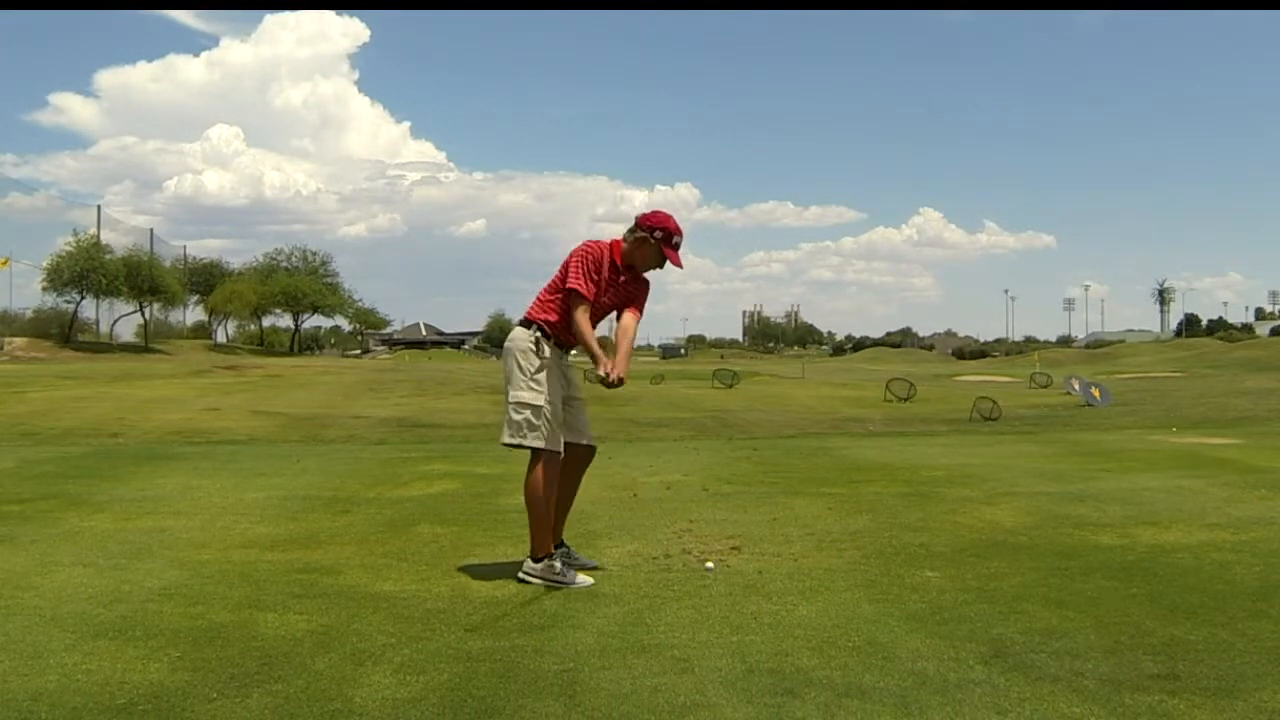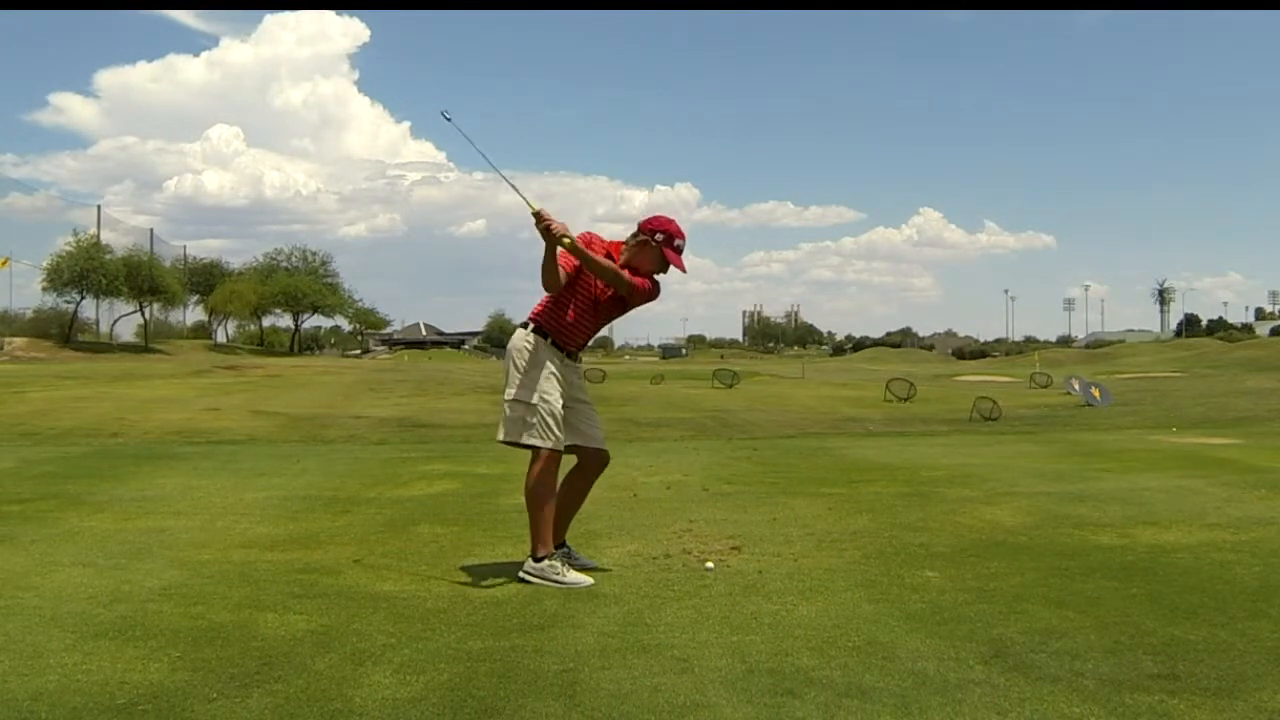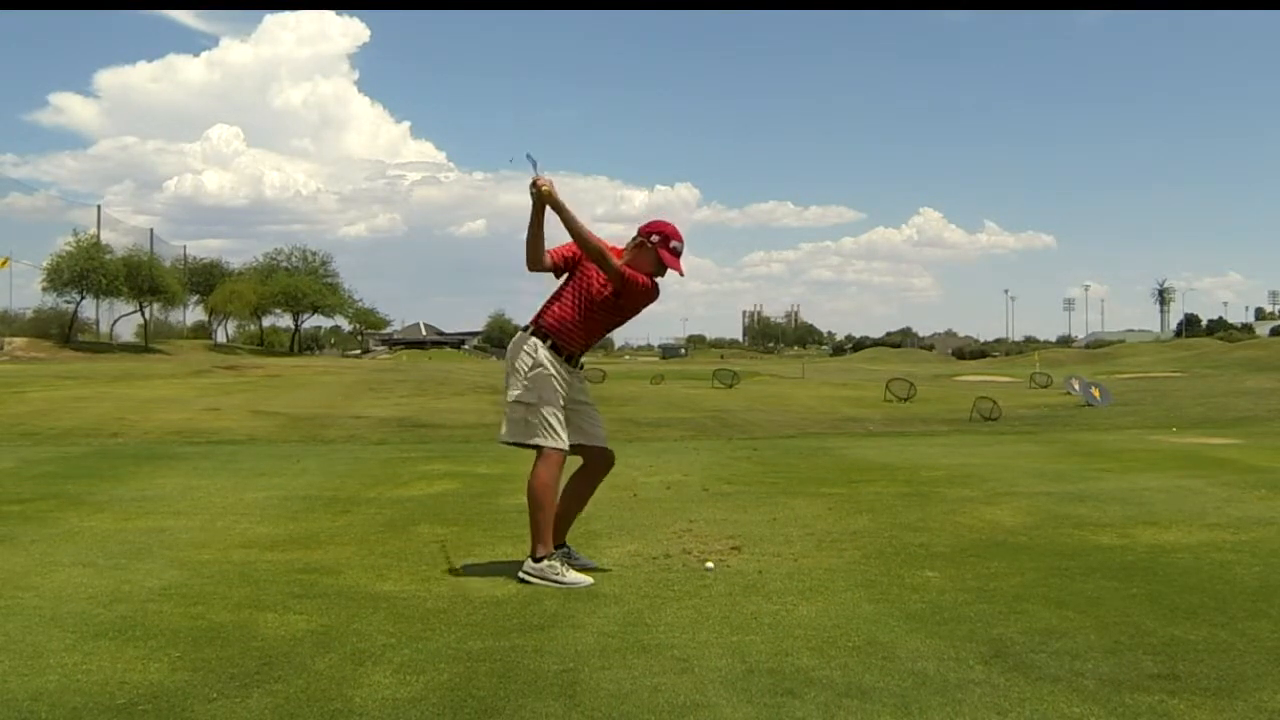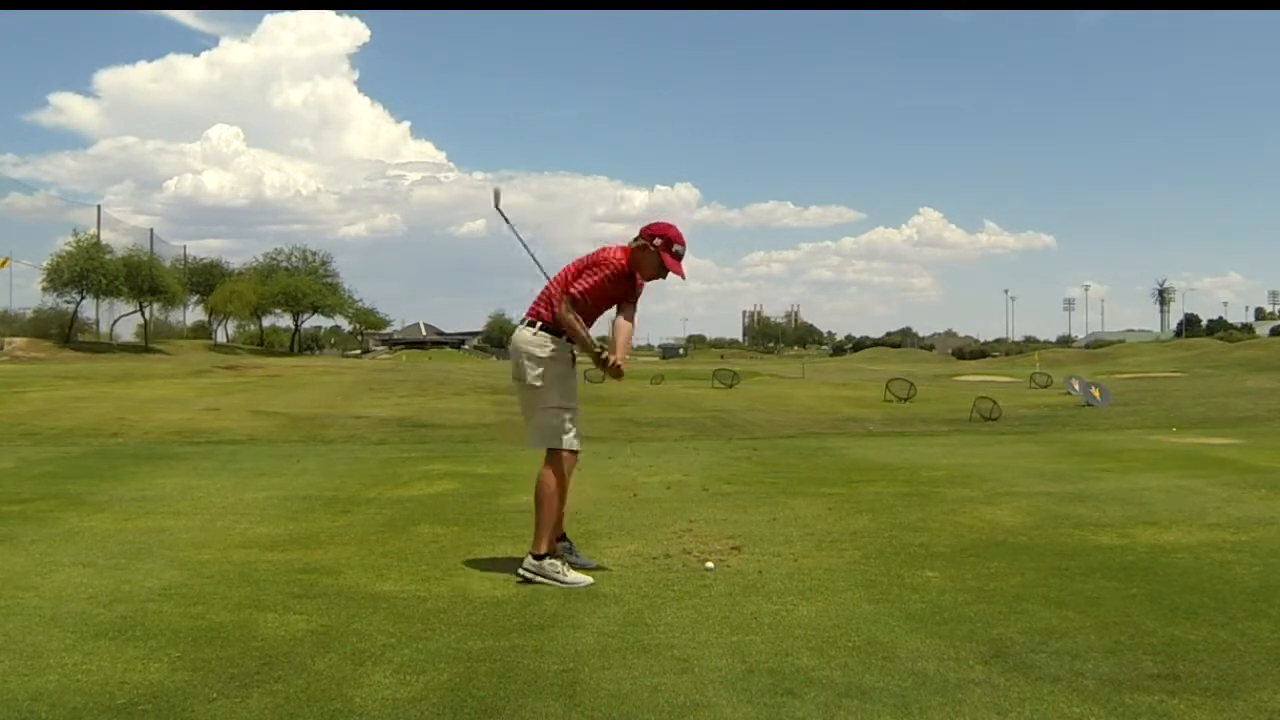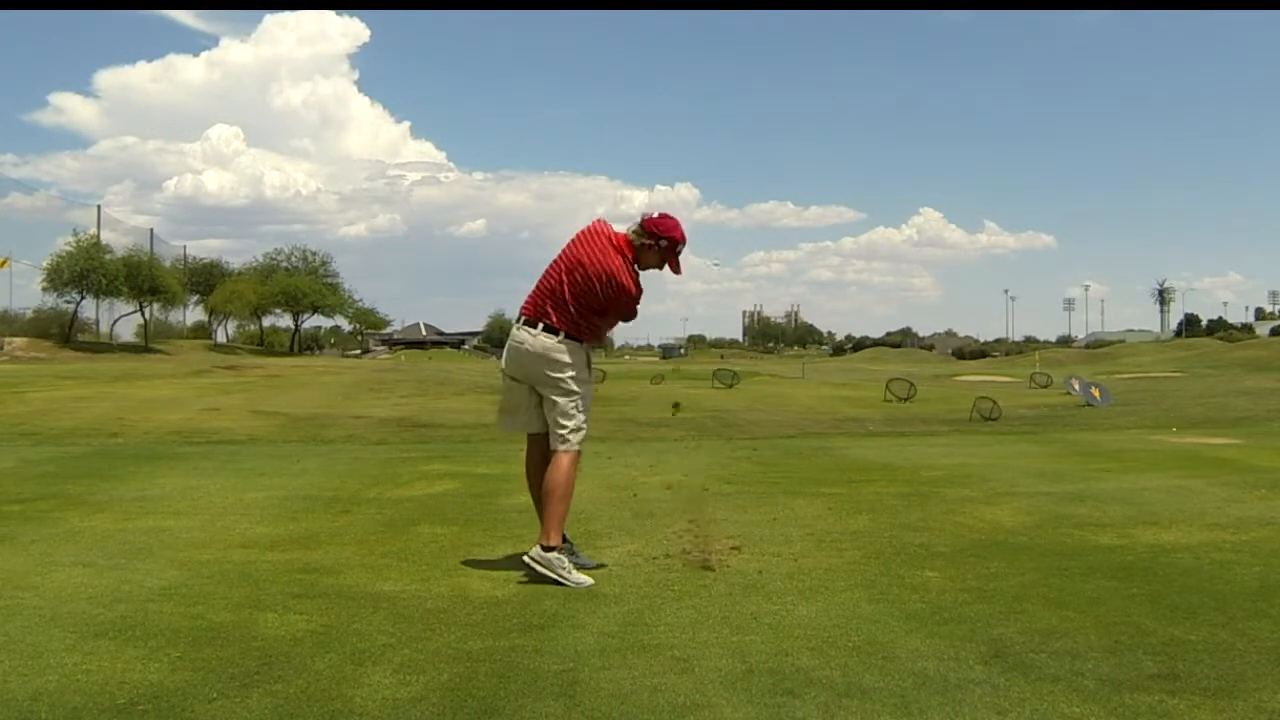
dt=0.2s
person 1, frame 1
left shoulder: (638, 284)
right shoulder: (592, 253)
left elbow: (627, 329)
right elbow: (578, 315)
left wrist: (619, 366)
right wrist: (599, 358)
left hip: (555, 353)
right hip: (533, 346)
left knee: (579, 451)
right knee: (547, 452)
left ankle: (553, 546)
right ankle: (538, 560)
person 1, frame 2
left shoulder: (646, 287)
right shoulder: (590, 244)
left elbow: (617, 279)
right elbow: (552, 284)
left wrist: (573, 244)
right wrist: (550, 242)
left hip: (567, 361)
right hip: (535, 347)
left knee: (595, 456)
right knee: (547, 451)
left ankle: (555, 545)
right ankle: (540, 559)
person 1, frame 3
left shoulder: (646, 289)
right shoulder: (588, 248)
left elbow: (606, 263)
right elbow: (536, 263)
left wrist: (559, 206)
right wrist: (539, 209)
left hip: (568, 367)
right hip: (536, 350)
left knee: (601, 458)
right knee: (551, 450)
left ankle: (555, 544)
right ankle: (540, 558)
person 1, frame 4
left shoulder: (632, 280)
right shoulder: (613, 262)
left elbow: (625, 319)
right elbow: (563, 310)
left wrist: (619, 357)
right wrist: (596, 352)
left hip: (543, 343)
right hip: (541, 344)
left knee: (561, 447)
right knee: (562, 450)
left ankle: (555, 541)
right ankle: (540, 557)
person 1, frame 5
left shoulder: (597, 231)
right shoulder: (628, 287)
right elbow: (601, 331)
right wrist: (593, 338)
left hip: (521, 337)
right hip: (559, 350)
left knee: (539, 441)
right knee: (566, 446)
left ankle: (551, 537)
right ankle: (549, 548)
